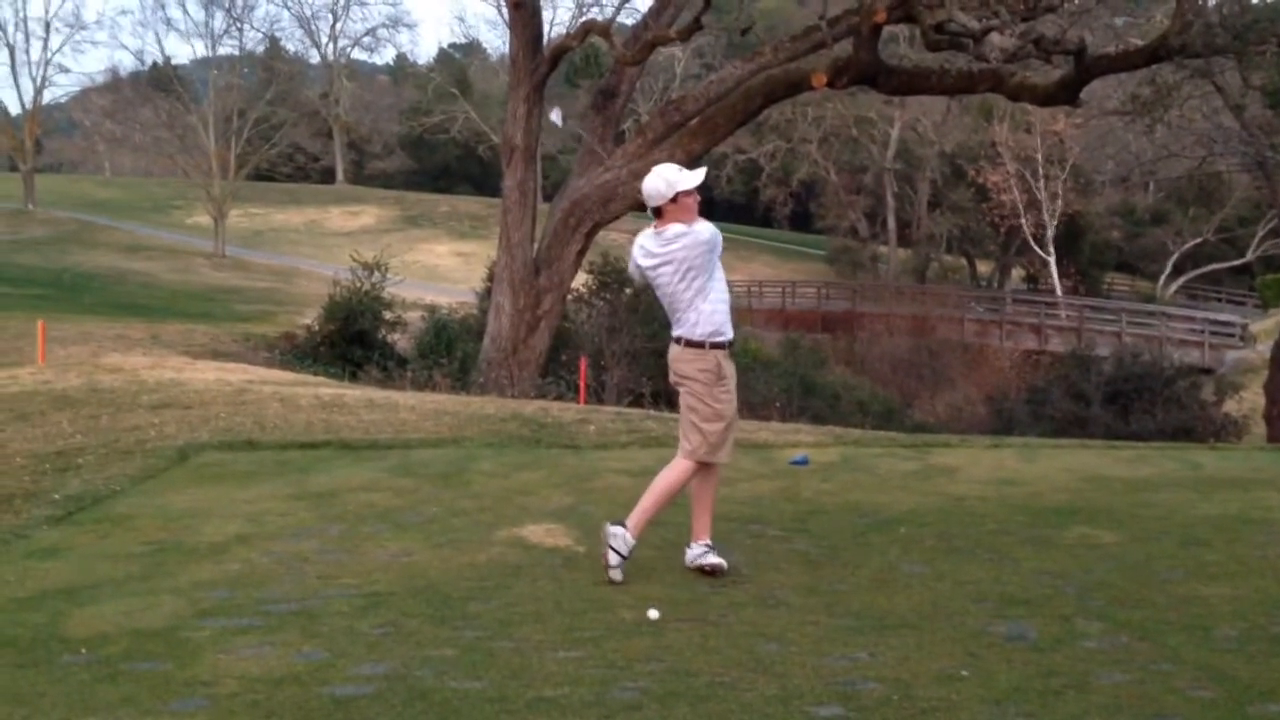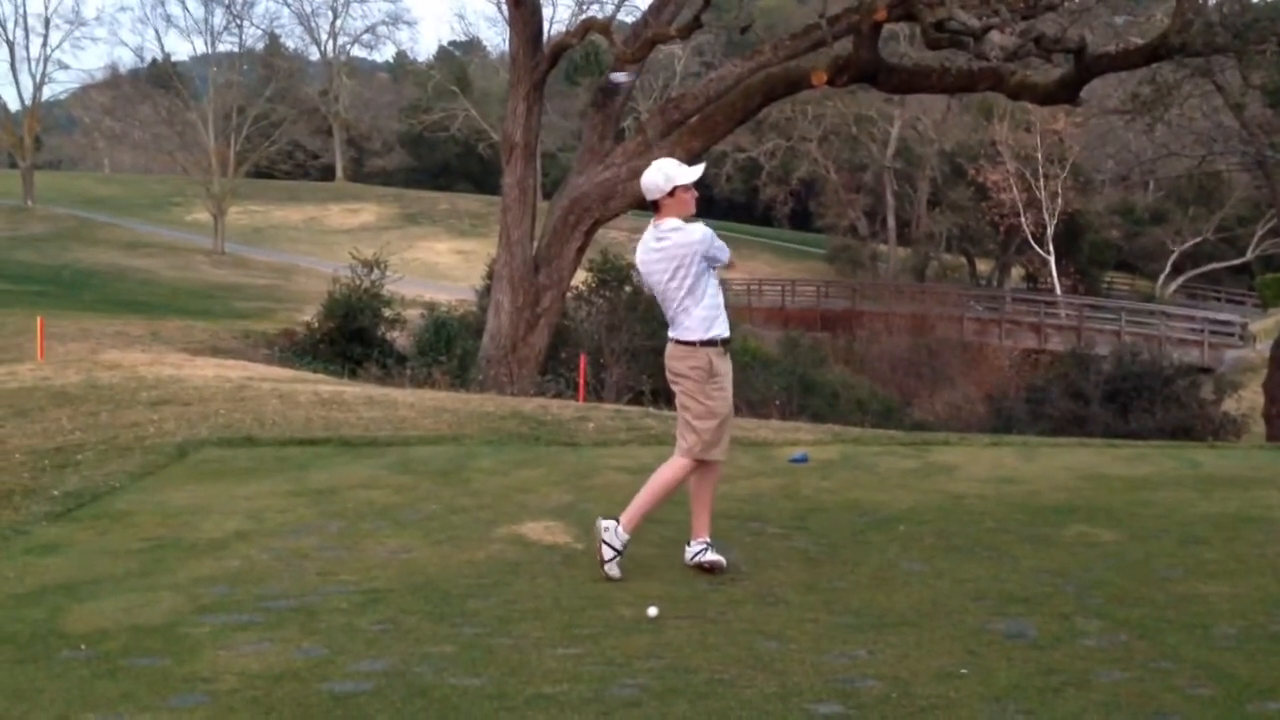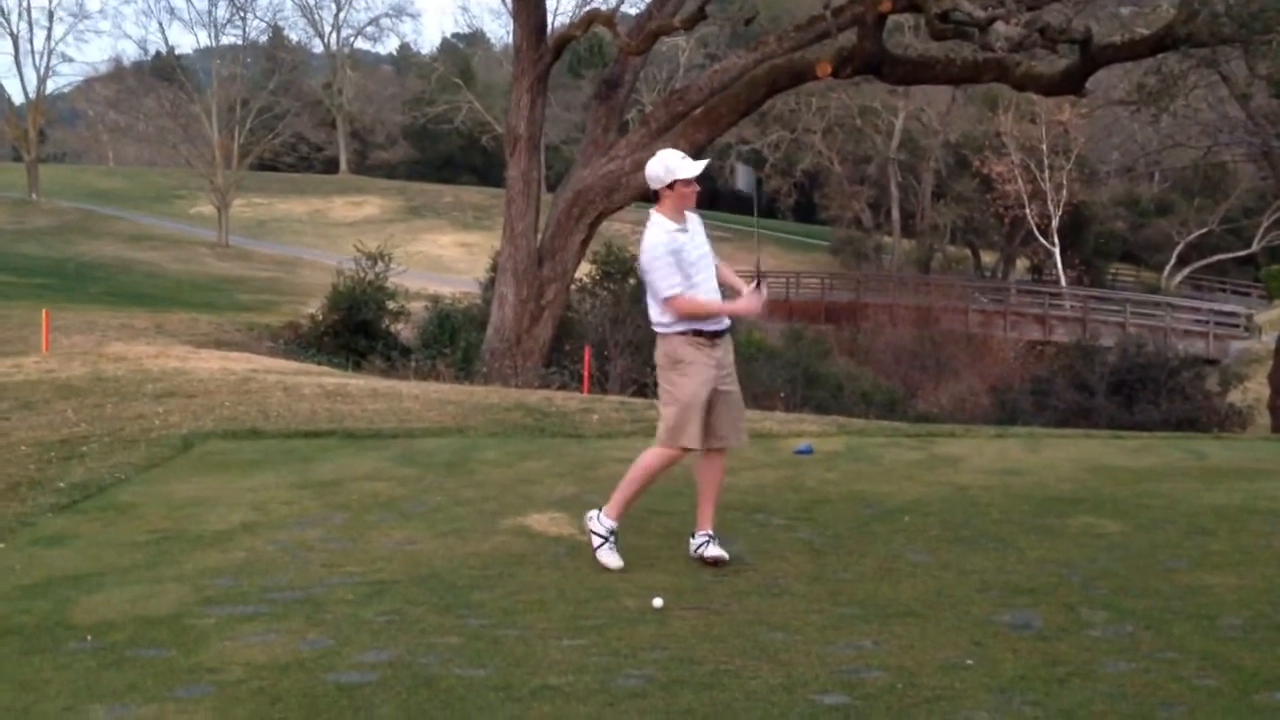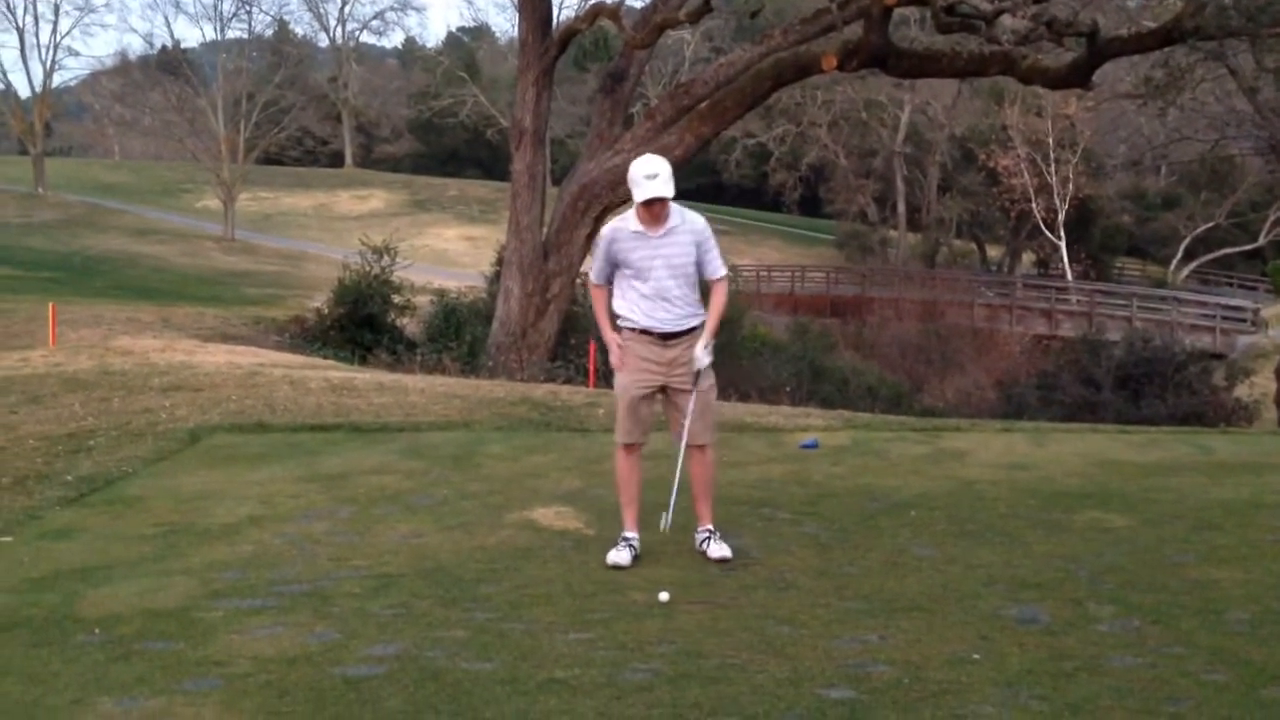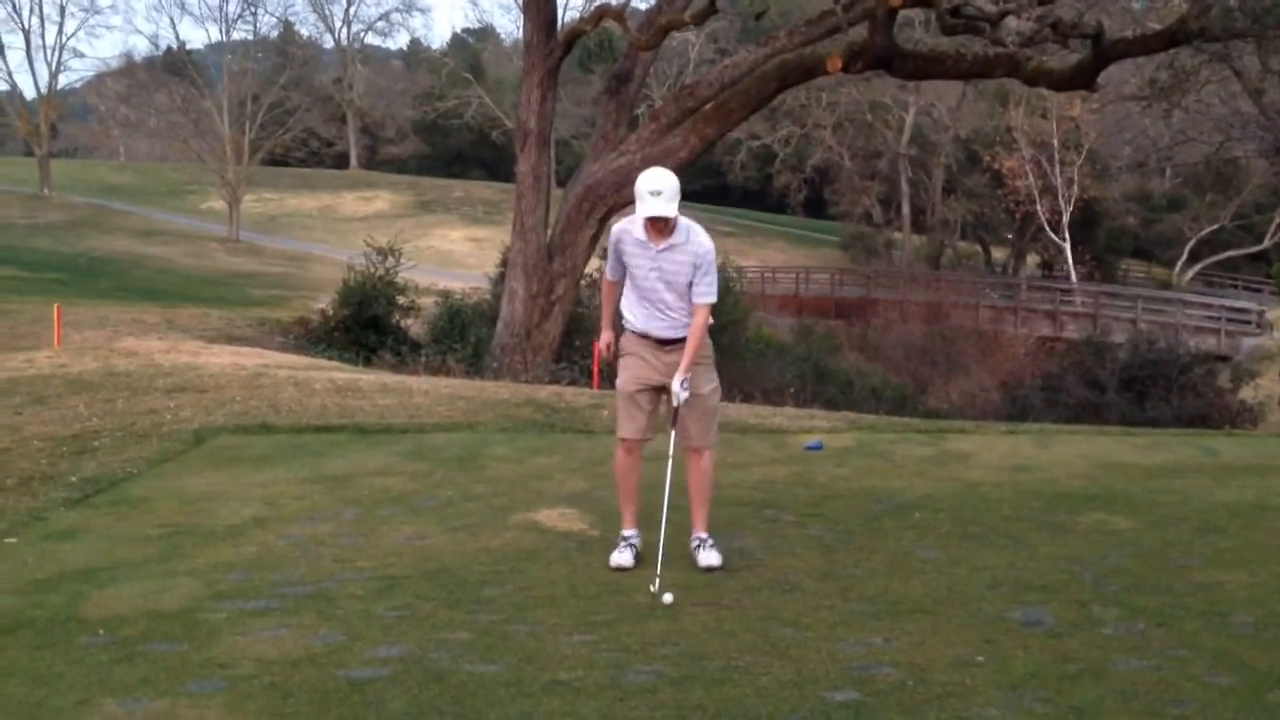
dt=0.5s
person 1, frame 1
left shoulder: (644, 246)
right shoulder: (703, 237)
left elbow: (637, 273)
left wrist: (657, 216)
right wrist: (669, 206)
left hip: (692, 351)
right hip: (706, 357)
left knee: (711, 452)
right knee: (694, 455)
left ankle: (700, 544)
right ankle: (626, 532)
person 1, frame 2
left shoulder: (647, 245)
right shoulder: (696, 235)
right elbow: (727, 262)
left hip: (695, 351)
right hip: (702, 356)
left knee: (711, 451)
right knee: (691, 454)
left ankle: (699, 542)
right ankle: (619, 528)
person 1, frame 3
left shoulder: (692, 224)
right shoulder: (658, 241)
right elbow: (679, 305)
left wrist: (741, 285)
right wrist: (736, 308)
left hip: (718, 344)
right hip: (683, 348)
left knee: (717, 444)
right knee: (672, 444)
left ankle: (703, 535)
right ankle: (606, 518)
person 1, frame 4
left shoulder: (695, 227)
right shoulder: (614, 233)
left elbow: (719, 284)
right elbow: (597, 284)
left wrist: (706, 339)
right wrist: (608, 334)
left hip: (688, 342)
right hip: (637, 345)
left knee: (699, 441)
right knee: (629, 442)
left ankle: (706, 528)
right ankle: (630, 535)
person 1, frame 5
left shoulder: (700, 245)
right shoulder: (621, 233)
left elbow: (701, 312)
left wrist: (683, 371)
right wrist: (606, 327)
left hip: (689, 347)
right hip: (639, 346)
left knee: (699, 445)
right knee: (628, 441)
left ankle: (701, 535)
right ankle: (629, 533)
